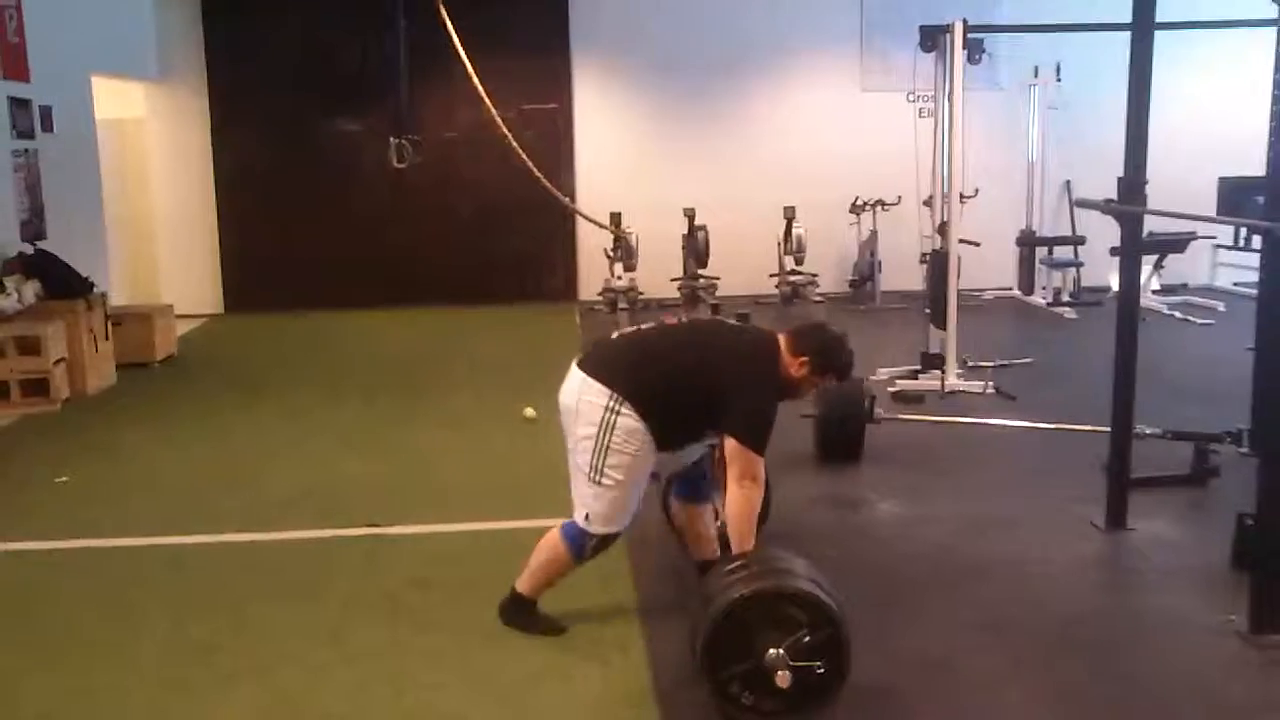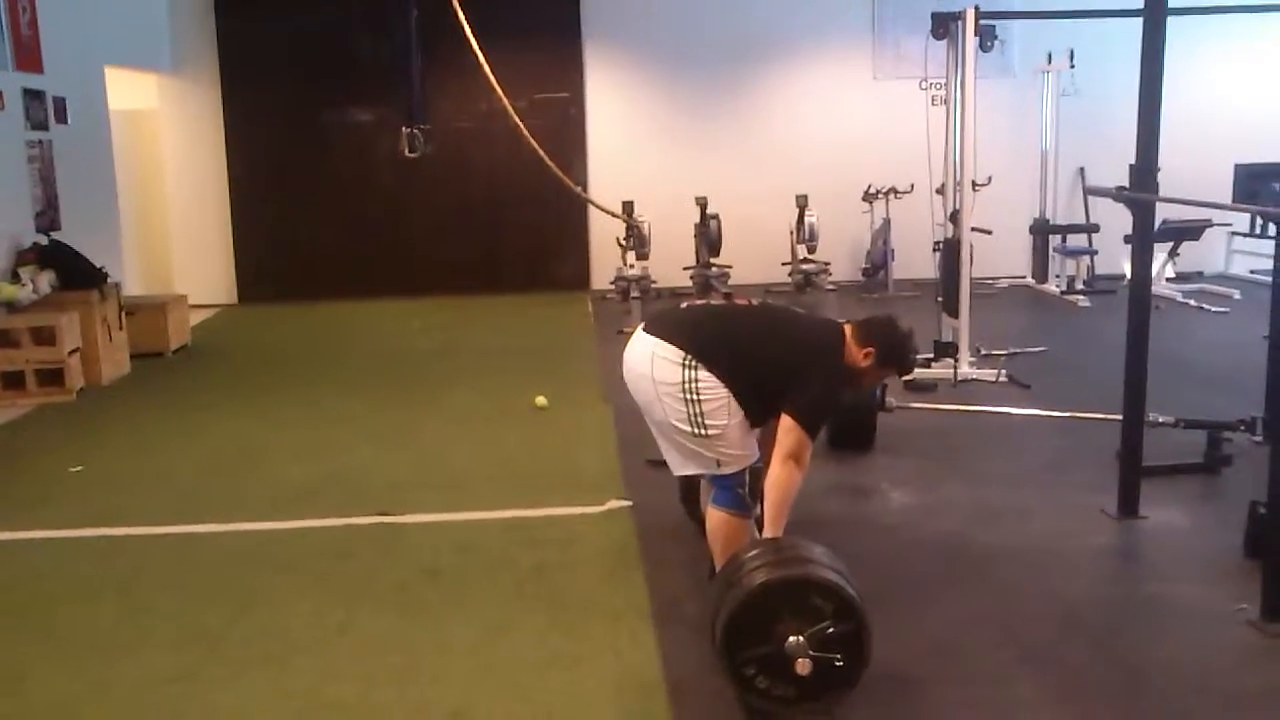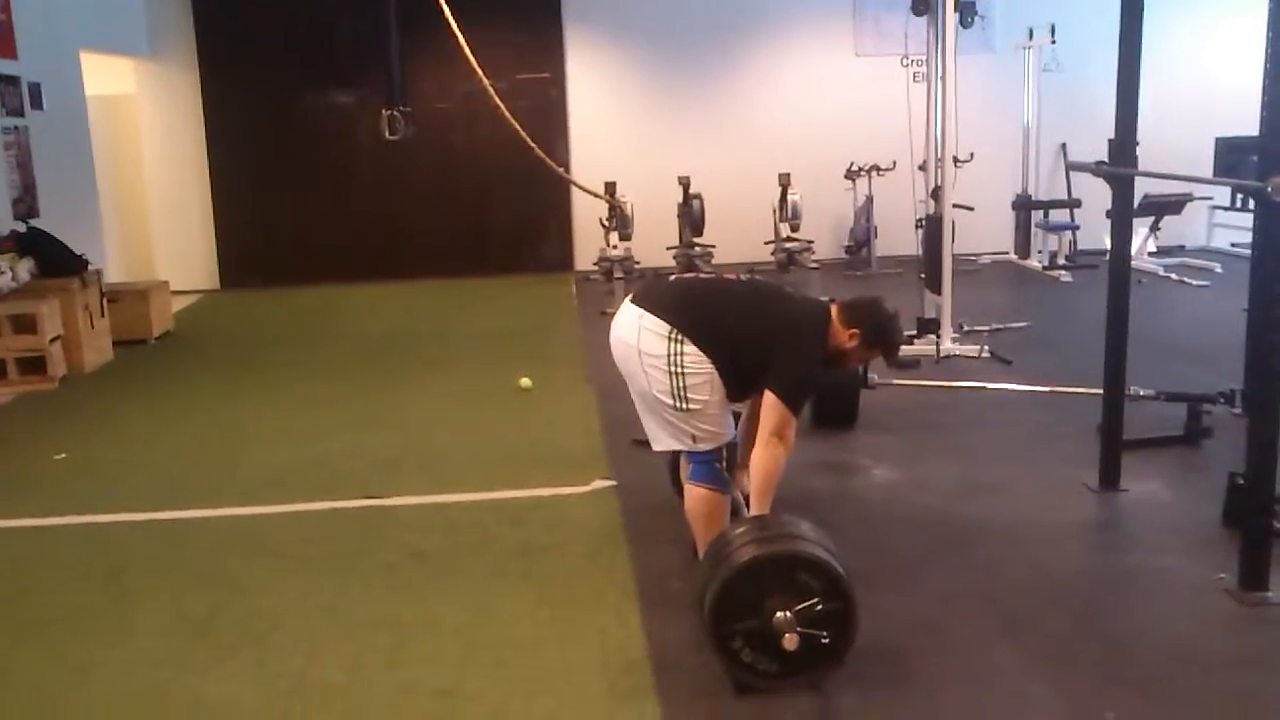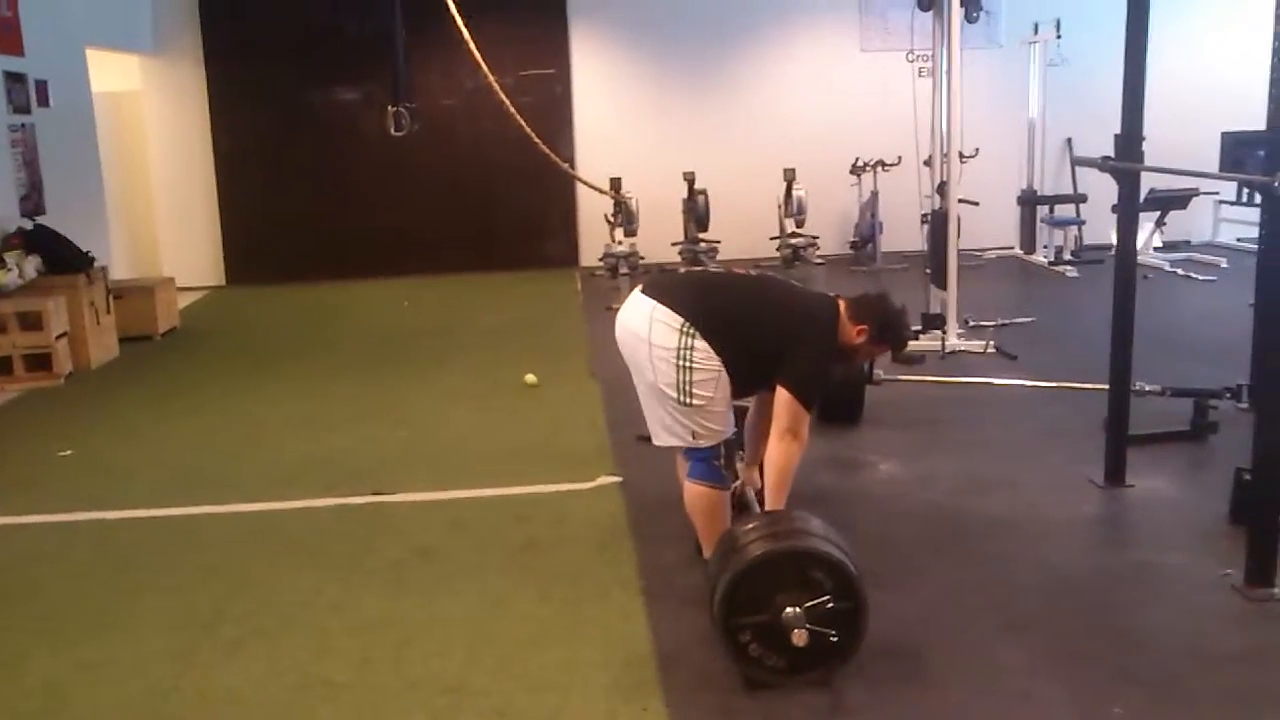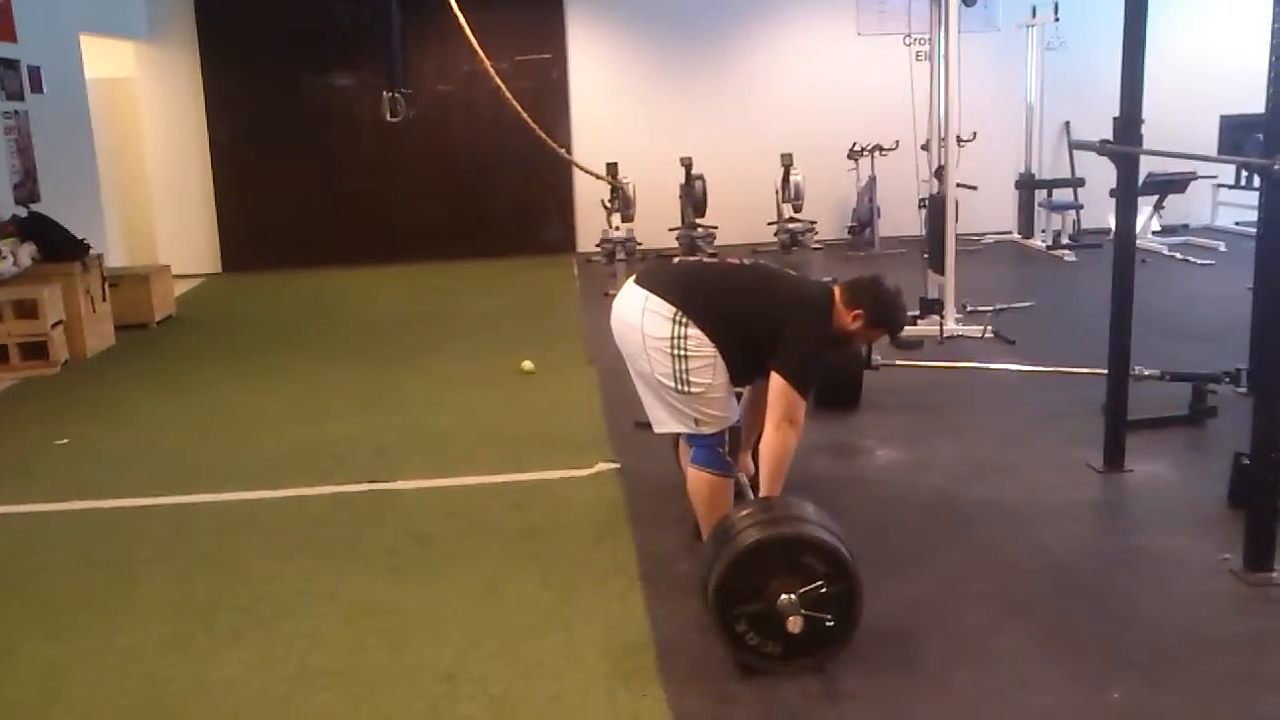
dt=1s
person 1, frame 1
left shoulder: (755, 349)
right shoulder: (757, 377)
right elbow: (745, 480)
left hip: (612, 375)
right hip: (607, 398)
left knee: (692, 464)
right knee: (601, 523)
left ankle: (708, 569)
right ankle: (519, 601)
person 1, frame 2
left shoulder: (816, 341)
right shoulder: (826, 365)
left elbow: (775, 417)
right elbow: (790, 459)
right hip: (674, 360)
left knee: (722, 466)
right knee: (733, 477)
left ankle: (724, 566)
person 1, frame 3
left shoulder: (800, 321)
right shoulder: (805, 343)
left elbow: (759, 405)
right elbow: (774, 438)
left wrist: (741, 471)
right hip: (660, 333)
left knee: (698, 444)
right knee: (709, 454)
left ankle: (705, 539)
person 1, frame 4
left shoulder: (806, 317)
right shoulder: (817, 338)
left elbow: (767, 399)
right elbow: (788, 434)
left wrist: (750, 468)
right hip: (671, 326)
left knee: (695, 438)
right knee: (708, 450)
left ankle: (709, 535)
person 1, frame 5
left shoulder: (803, 302)
right shoulder: (811, 322)
left elbow: (762, 383)
right elbow: (784, 422)
left wrist: (743, 453)
right hip: (663, 315)
left knee: (697, 424)
right knee: (713, 437)
left ankle: (708, 520)
